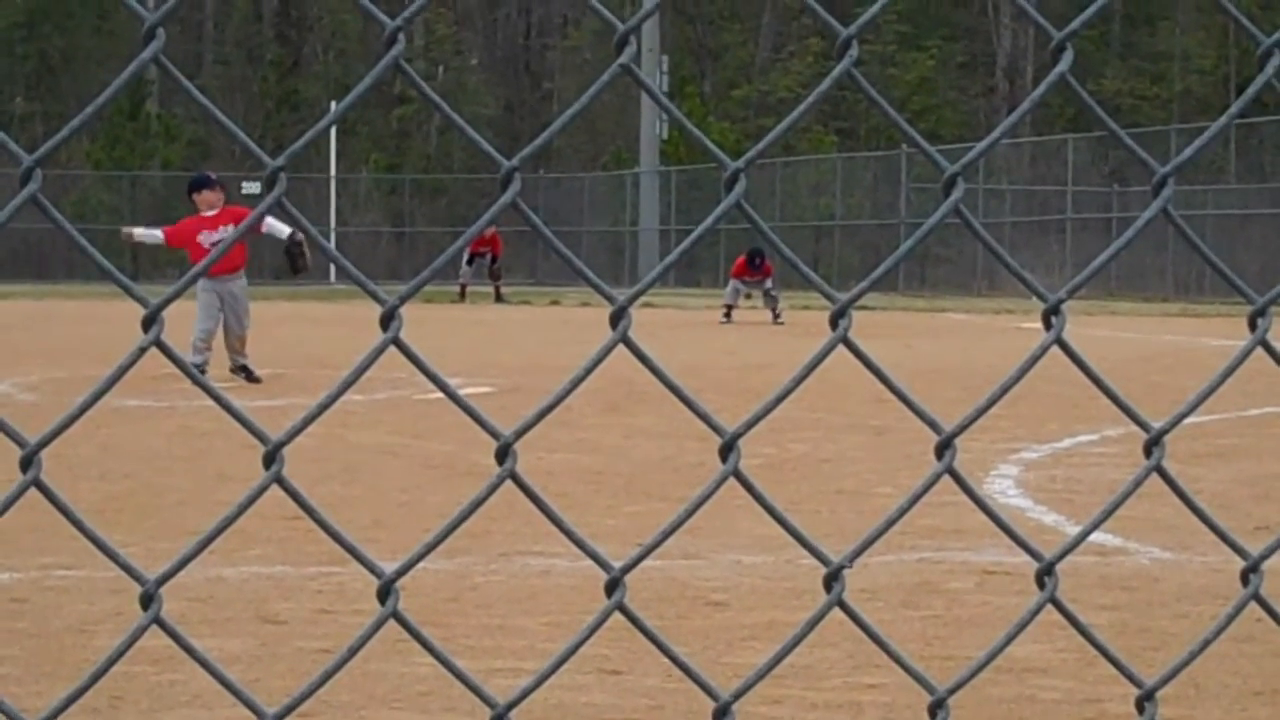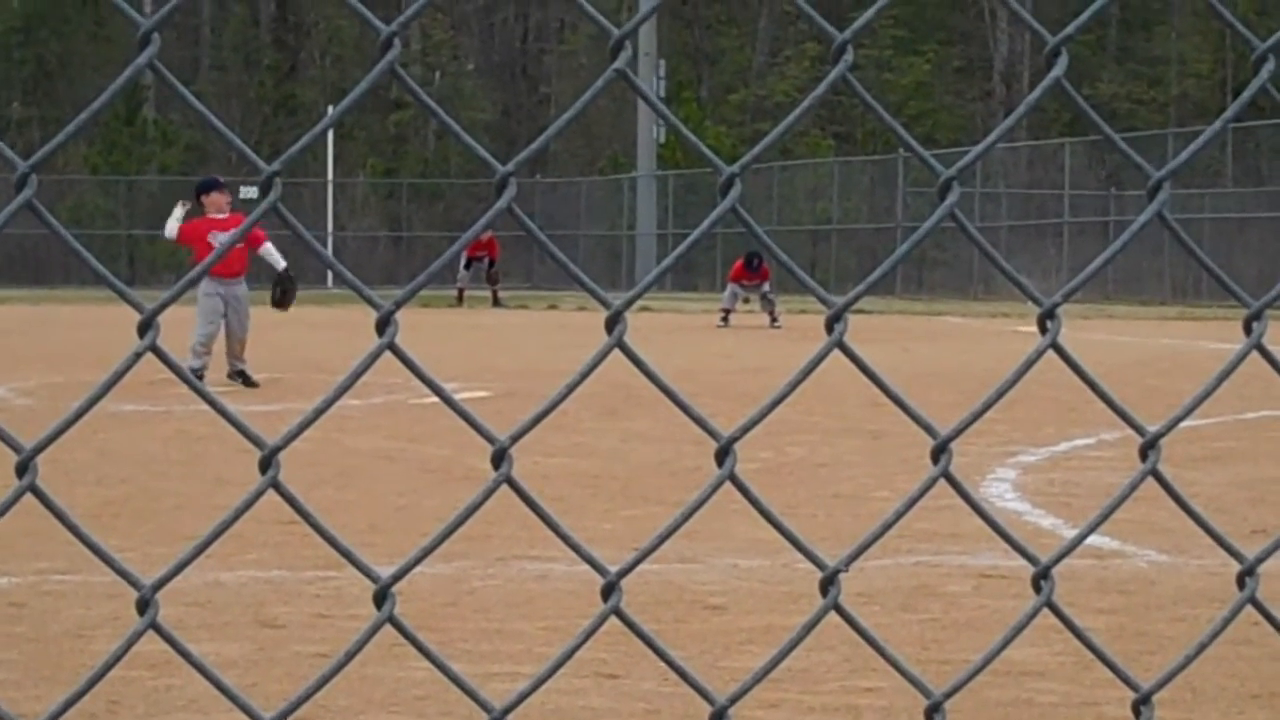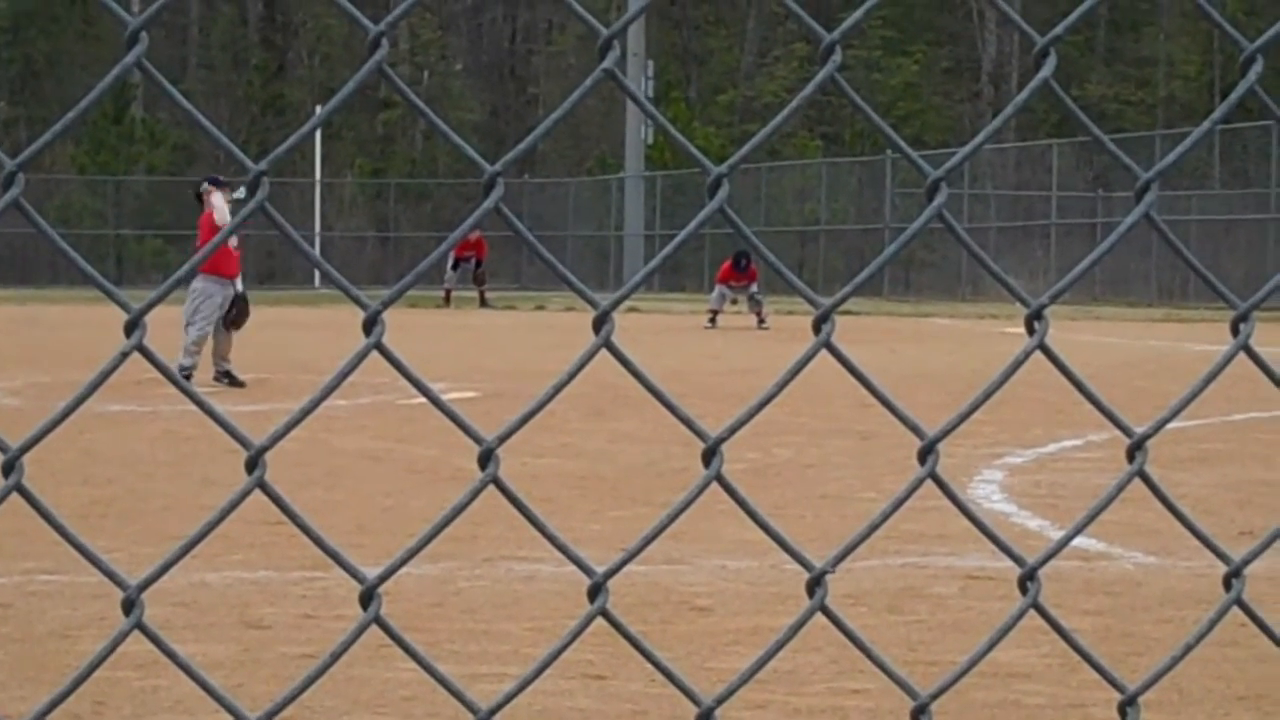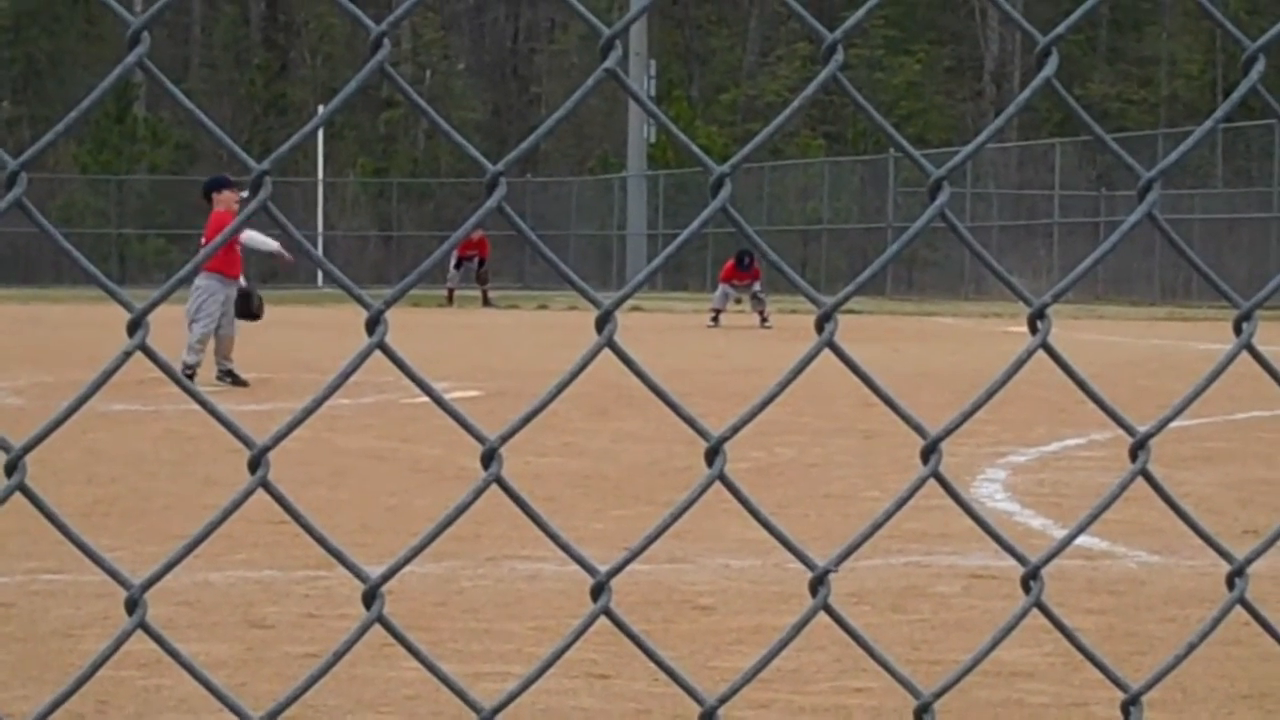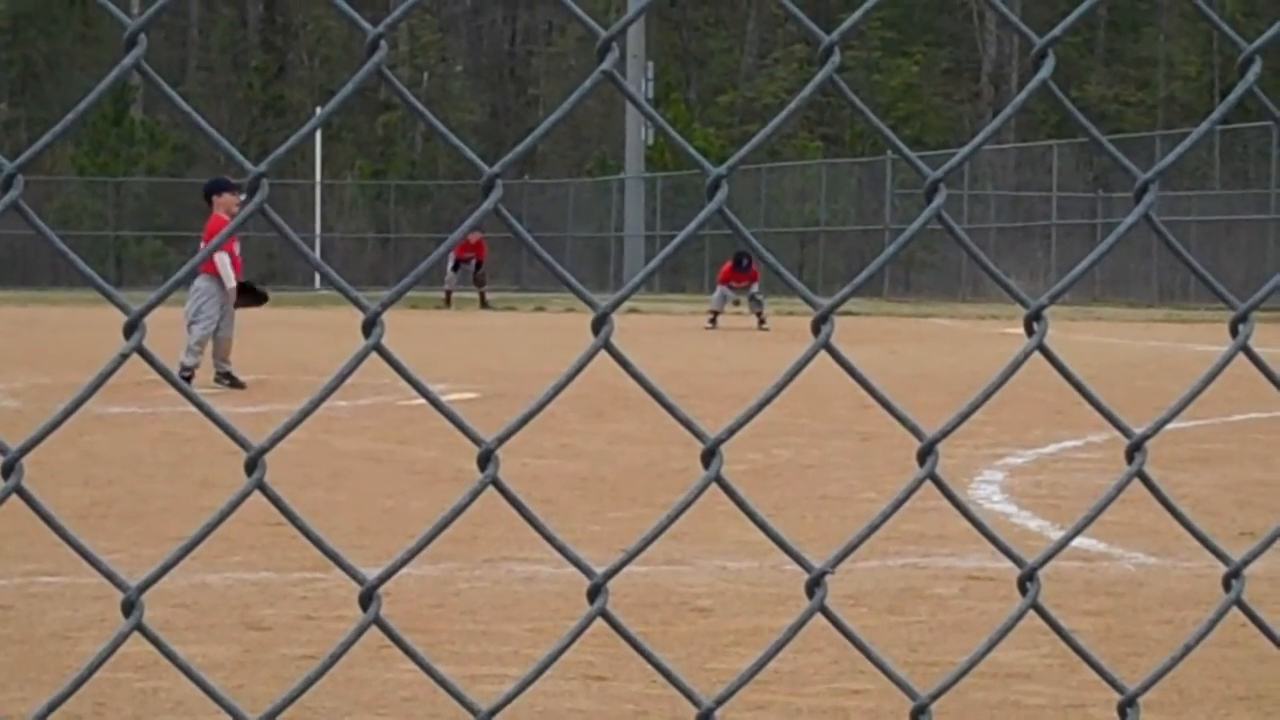
dt=0.2s
person 1, frame 1
left shoulder: (234, 213)
right shoulder: (189, 225)
left elbow: (263, 221)
right elbow: (163, 236)
left wrist: (289, 233)
right wrist: (137, 233)
left hip: (235, 280)
right hip: (208, 283)
left knee: (238, 327)
right knee: (205, 327)
left ankle: (240, 364)
right ankle: (197, 368)
person 1, frame 2
left shoulder: (240, 221)
right shoulder: (198, 226)
left elbow: (262, 243)
right elbow: (171, 232)
left wrist: (281, 266)
right wrist: (179, 210)
left hip: (238, 285)
right hip: (212, 286)
left knee: (239, 331)
right knee: (206, 330)
left ankle: (237, 369)
right ankle: (196, 371)
person 1, frame 3
right shoulder: (209, 220)
right elbow: (222, 219)
left wrist: (239, 289)
right wrist: (214, 194)
left hip: (227, 286)
right hip: (208, 285)
left knee: (225, 331)
right knee: (199, 330)
left ankle: (222, 370)
right ankle: (184, 371)
person 1, frame 4
left shoulder: (227, 222)
right shoulder: (221, 218)
right elbow: (247, 237)
left wrist: (241, 283)
right wrist: (275, 247)
left hip: (228, 285)
right hip: (212, 283)
left knee: (226, 330)
right knee: (203, 327)
left ankle: (225, 369)
right ankle: (188, 369)
person 1, frame 5
left shoulder: (226, 224)
right shoulder: (219, 224)
right elbow: (220, 255)
left wrist: (234, 284)
right wrist: (231, 285)
left hip: (223, 287)
right hip: (211, 286)
left knee: (224, 332)
right knee: (201, 329)
left ankle: (223, 372)
right ankle: (186, 371)
